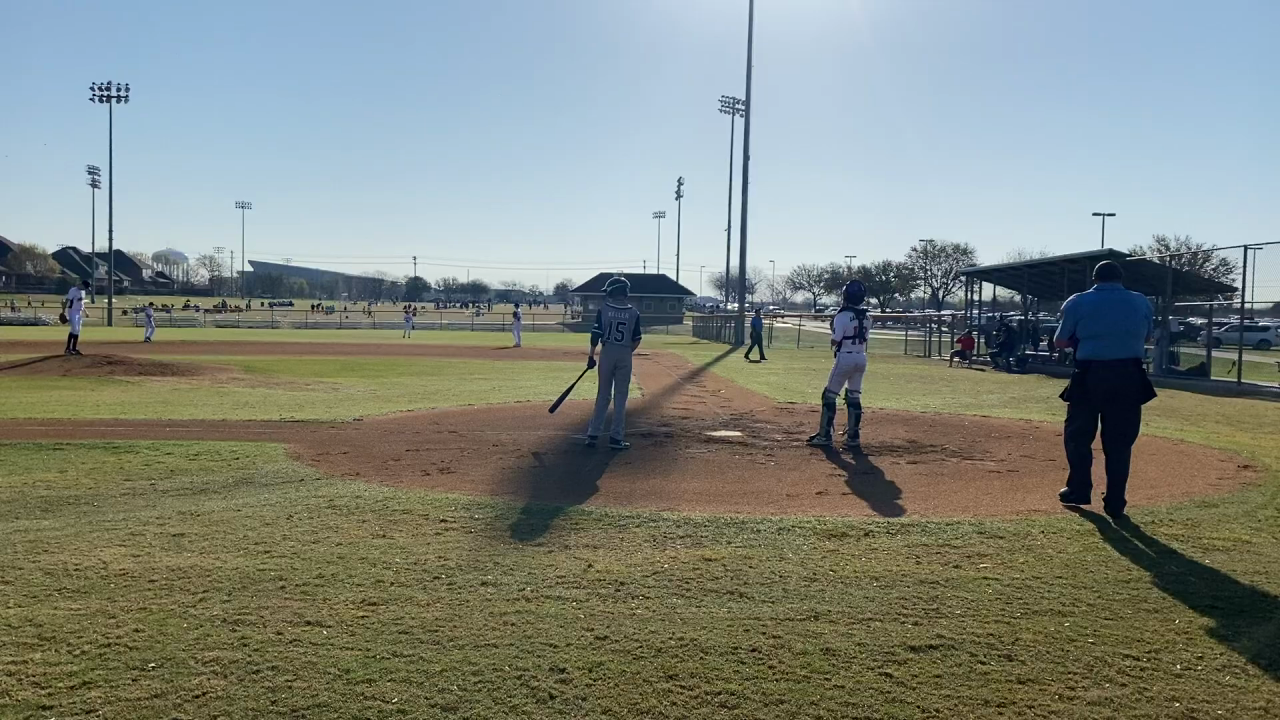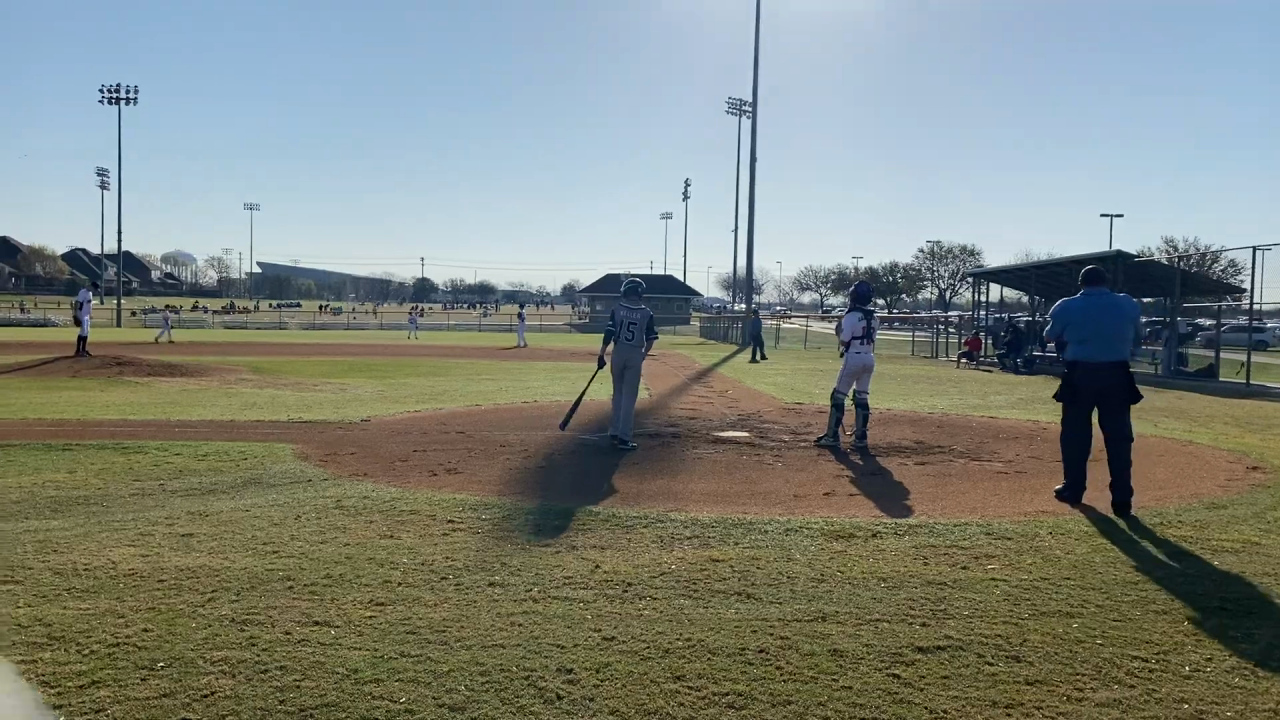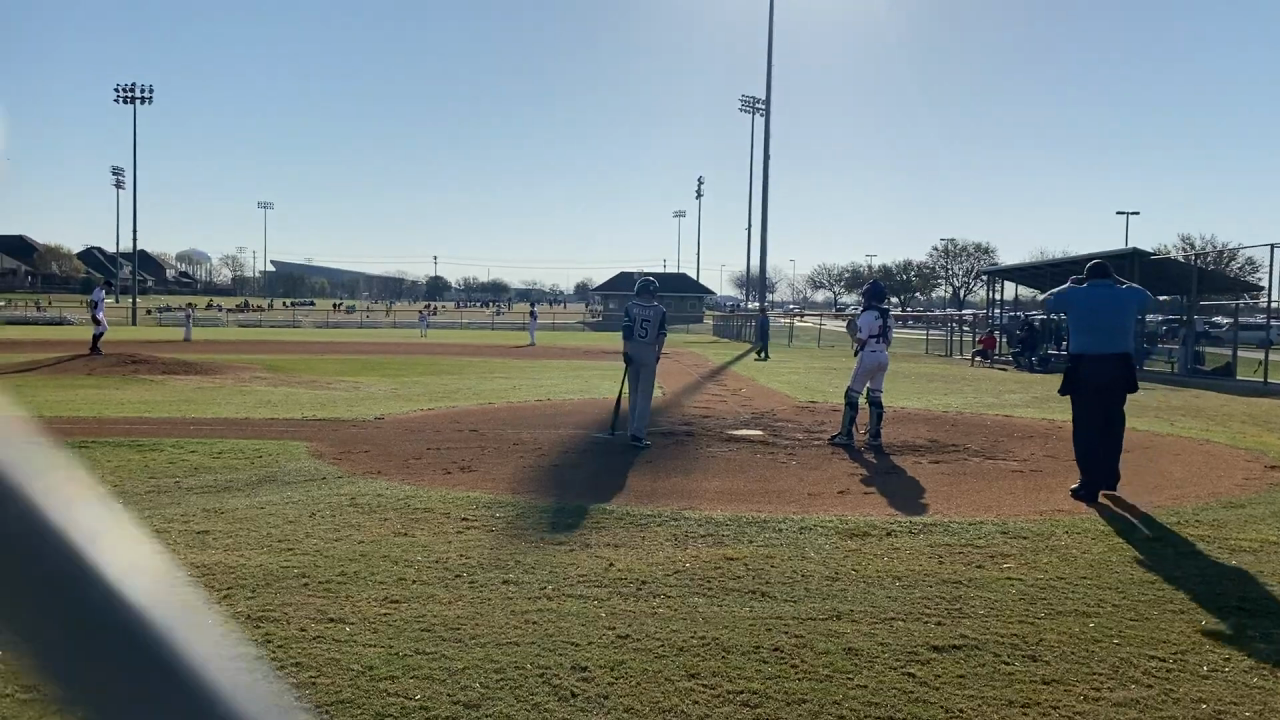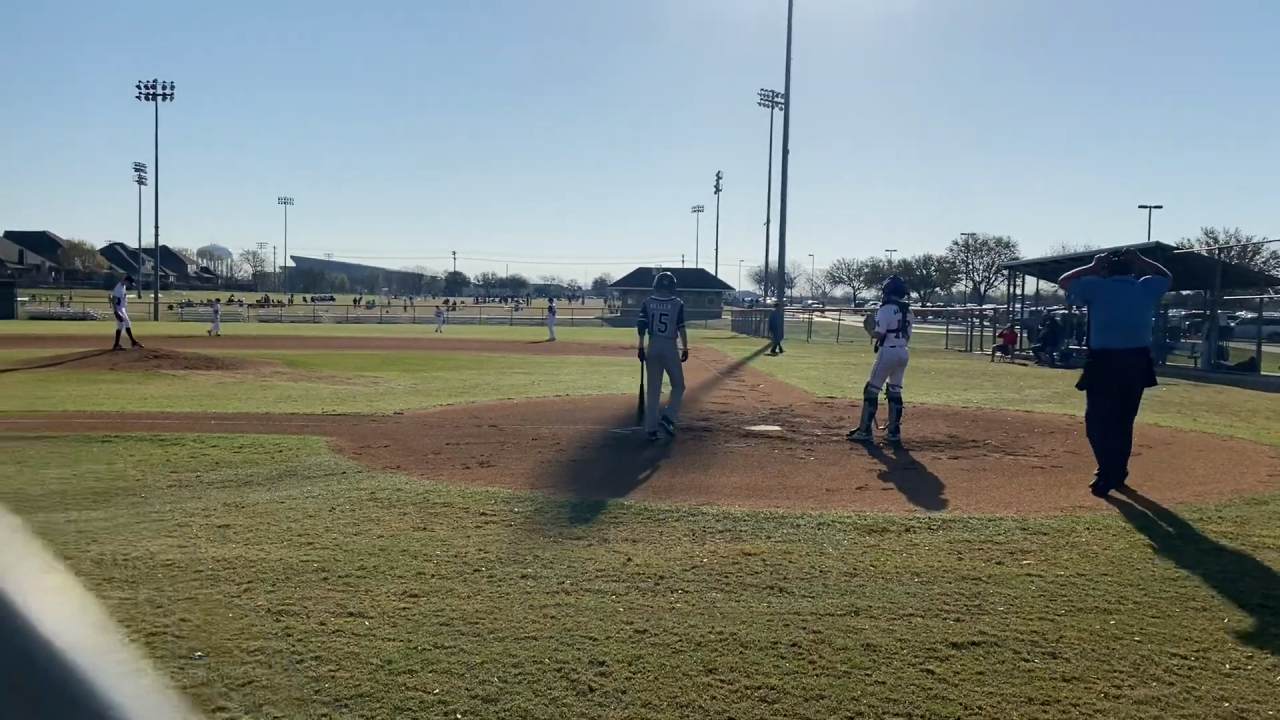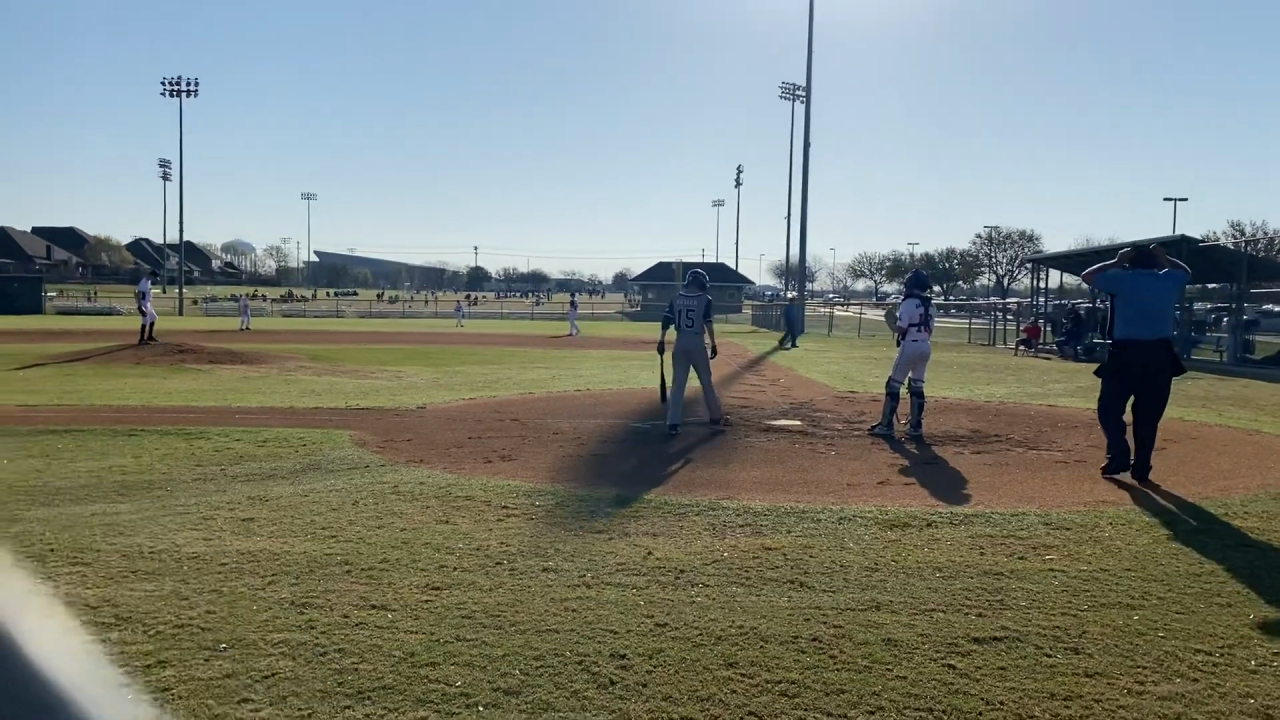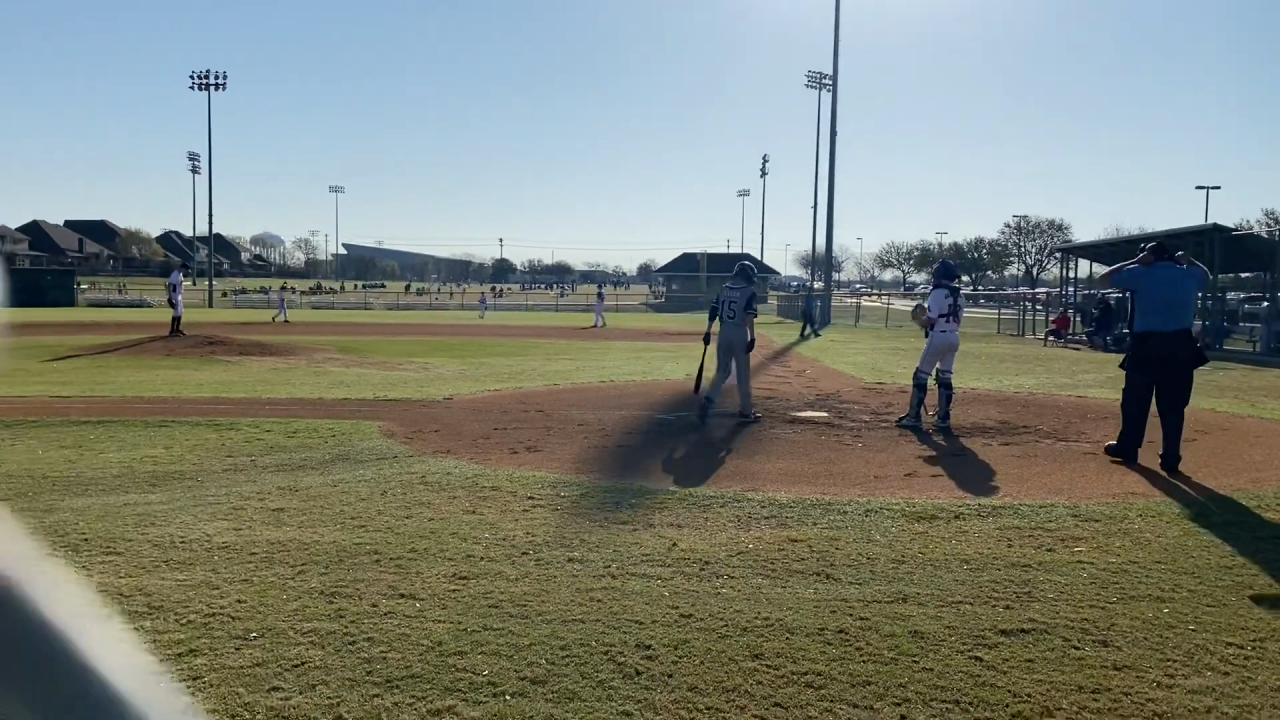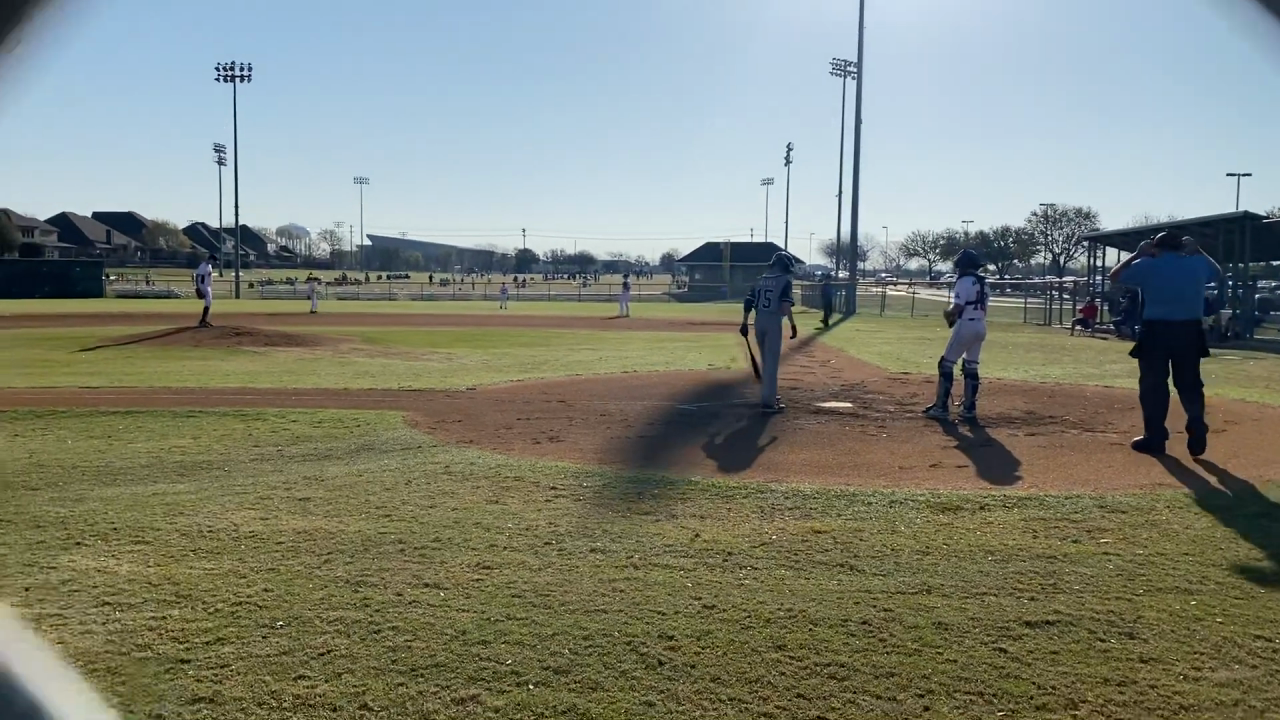
dt=0.3s
person 1, frame 1
left shoulder: (1079, 303)
right shoulder: (1141, 303)
left elbow: (1060, 342)
right elbow: (1146, 338)
left hip: (1091, 375)
right hip: (1129, 375)
left knee: (1078, 435)
right knee: (1120, 441)
left ankle: (1078, 489)
right ankle: (1115, 502)
person 1, frame 2
left shoulder: (1067, 307)
right shoulder: (1128, 305)
left elbow: (1050, 337)
right elbow: (1135, 335)
left hip: (1080, 377)
right hip: (1116, 377)
left knee: (1074, 435)
right knee: (1118, 438)
left ankle: (1073, 489)
right ankle: (1121, 498)
person 1, frame 3
left shoulder: (1073, 295)
right shoulder: (1129, 295)
left elbow: (1045, 302)
right elbow: (1148, 299)
right wrist: (1119, 281)
left hip: (1084, 369)
right hip: (1119, 368)
left knee: (1086, 427)
right knee: (1113, 423)
left ankle: (1089, 486)
right ankle: (1108, 476)
person 1, frame 4
left shoulder: (1097, 287)
right shoulder: (1147, 288)
left elbow: (1063, 282)
right elbow: (1167, 278)
left wrist: (1093, 267)
right wrist: (1140, 260)
left hip: (1104, 363)
right hip: (1137, 362)
left knee: (1098, 419)
right knee: (1124, 420)
left ankle: (1107, 475)
right ankle: (1117, 474)
person 1, frame 5
left shoulder: (1122, 279)
right shoulder: (1169, 281)
left elbow: (1087, 276)
right elbow: (1186, 272)
left wrist: (1117, 262)
right wrist: (1165, 258)
left hip: (1126, 354)
right hip: (1159, 355)
left knee: (1110, 408)
right knee: (1148, 414)
left ankle: (1119, 458)
right ankle: (1141, 467)
person 1, frame 6
left shoulder: (1140, 274)
right shoulder: (1188, 275)
left elbow: (1104, 278)
right elbow: (1206, 275)
left wrist: (1136, 261)
right wrist: (1188, 261)
left hip: (1147, 346)
right hip: (1180, 346)
left knee: (1135, 400)
right knee: (1173, 405)
left ankle: (1127, 448)
right ankle: (1170, 458)
person 1, frame 7
left shoulder: (1148, 265)
right shoulder: (1198, 264)
left elbow: (1115, 277)
right elbow: (1216, 273)
left wrist: (1138, 255)
right wrist: (1197, 251)
left hip: (1156, 333)
right hip: (1189, 333)
left knee: (1153, 387)
right knee: (1190, 386)
left ankle: (1155, 438)
right ankle: (1197, 435)
person 2, frame 1
left shoulder: (842, 316)
right shoulder: (866, 317)
left elbow: (834, 342)
right elbow: (863, 339)
left wrist: (833, 331)
left hip: (845, 358)
right hip: (861, 358)
left knee: (829, 395)
right knee: (854, 396)
left ankle: (824, 436)
right ankle: (853, 437)
person 2, frame 2
left shoulder: (851, 316)
right shoulder: (873, 318)
left elbow: (843, 342)
right elbow: (871, 339)
left wrist: (840, 333)
left hip: (853, 359)
right hip: (868, 359)
left knee: (838, 396)
right knee: (862, 397)
left ankle: (832, 437)
right ankle: (861, 438)
person 2, frame 3
left shoulder: (867, 315)
right shoulder: (888, 317)
left elbow: (860, 340)
right elbow: (888, 341)
left wrist: (852, 332)
left hip: (868, 357)
right hip: (883, 358)
left knee: (852, 394)
right knee: (875, 396)
left ankle: (846, 435)
right ankle: (874, 436)
person 2, frame 4
left shoulder: (886, 309)
right shoulder: (908, 312)
left elbow: (878, 335)
right elbow: (907, 337)
left hip: (888, 352)
right hip: (903, 353)
left knee: (871, 390)
right knee: (895, 391)
left ankle: (865, 431)
right ankle: (894, 432)
person 2, frame 5
left shoulder: (908, 302)
right shoulder: (930, 305)
left elbow: (901, 328)
right elbow: (929, 330)
left wrist: (891, 322)
left hip: (910, 346)
right hip: (925, 347)
left knee: (893, 384)
right knee: (917, 386)
left ankle: (886, 425)
right ankle: (915, 426)
person 2, frame 6
left shoulder: (937, 293)
right shoulder: (959, 295)
left elbow: (930, 320)
right elbow: (958, 321)
left hip: (938, 337)
right hip: (953, 338)
left knee: (921, 376)
right knee: (945, 377)
left ankle: (914, 417)
right ankle: (943, 418)
person 2, frame 7
left shoulder: (964, 281)
right shoulder: (983, 284)
left elbow: (958, 307)
right elbow: (983, 310)
left wrist: (948, 313)
left hip: (966, 326)
right hip: (980, 326)
left knee: (946, 363)
right knee: (971, 366)
left ankle: (941, 406)
right ankle: (969, 408)
person 3, frame 1
left shoulder: (603, 310)
right shoulder: (633, 312)
left elbow: (595, 335)
right elbow: (637, 340)
left wrist: (591, 356)
left hip: (607, 354)
right hip: (625, 356)
left knee: (603, 396)
right knee: (620, 398)
left ankle: (593, 434)
right ankle: (616, 438)
person 3, frame 2
left shoulder: (617, 309)
right shoulder: (646, 313)
left elbow: (608, 334)
right elbow: (651, 339)
left wrist: (601, 355)
right wrist: (643, 355)
left hip: (618, 354)
right hip: (635, 356)
left knee: (618, 395)
right knee: (629, 398)
left ankle: (614, 433)
right ankle: (624, 439)
person 3, frame 3
left shoulder: (630, 307)
right shoulder: (659, 310)
left elbow: (626, 330)
right elbow: (662, 335)
left wrist: (626, 352)
right wrist: (658, 354)
left hip: (632, 352)
right hip: (648, 353)
left knee: (633, 394)
right knee: (645, 396)
left ankle: (634, 433)
right ankle: (638, 435)
person 3, frame 4
left shoulder: (648, 303)
right shoulder: (677, 303)
left elbow: (641, 326)
right elbow: (681, 328)
left wrist: (641, 347)
right wrist: (685, 349)
left hip: (652, 347)
right hip: (670, 347)
left knee: (653, 389)
right knee: (678, 386)
left ankle: (652, 429)
right ankle: (667, 418)
person 3, frame 5
left shoulder: (676, 298)
right shoulder: (705, 299)
left elbow: (666, 320)
right elbow: (708, 323)
left wrist: (661, 341)
right wrist: (713, 345)
left hip: (680, 342)
right hip: (697, 342)
left knee: (678, 384)
right knee: (706, 381)
left ankle: (672, 423)
right ankle: (715, 417)
person 3, frame 6
left shoulder: (724, 290)
right shoulder: (749, 292)
left elbow: (713, 312)
right elbow: (749, 317)
left wrist: (707, 332)
right wrist: (752, 338)
left hip: (723, 332)
right hip: (739, 333)
left knee: (722, 371)
right knee: (743, 374)
left ankle: (708, 400)
right ankle: (745, 411)
person 3, frame 7
left shoulder: (761, 280)
right shoulder: (785, 281)
left elbow: (748, 302)
right elbow: (785, 305)
left wrist: (745, 323)
right wrist: (793, 324)
left hip: (759, 321)
right hip: (773, 321)
left knee: (766, 361)
right knee: (771, 363)
left ankle: (769, 397)
right ankle: (768, 402)
